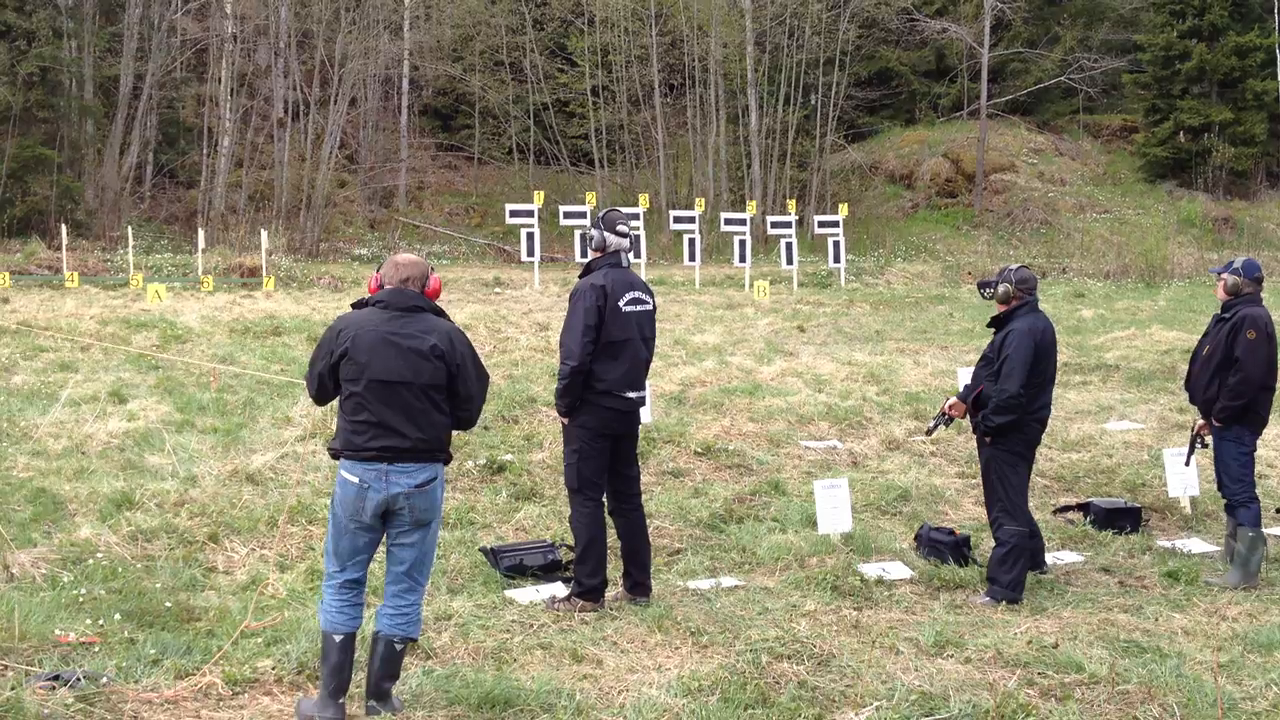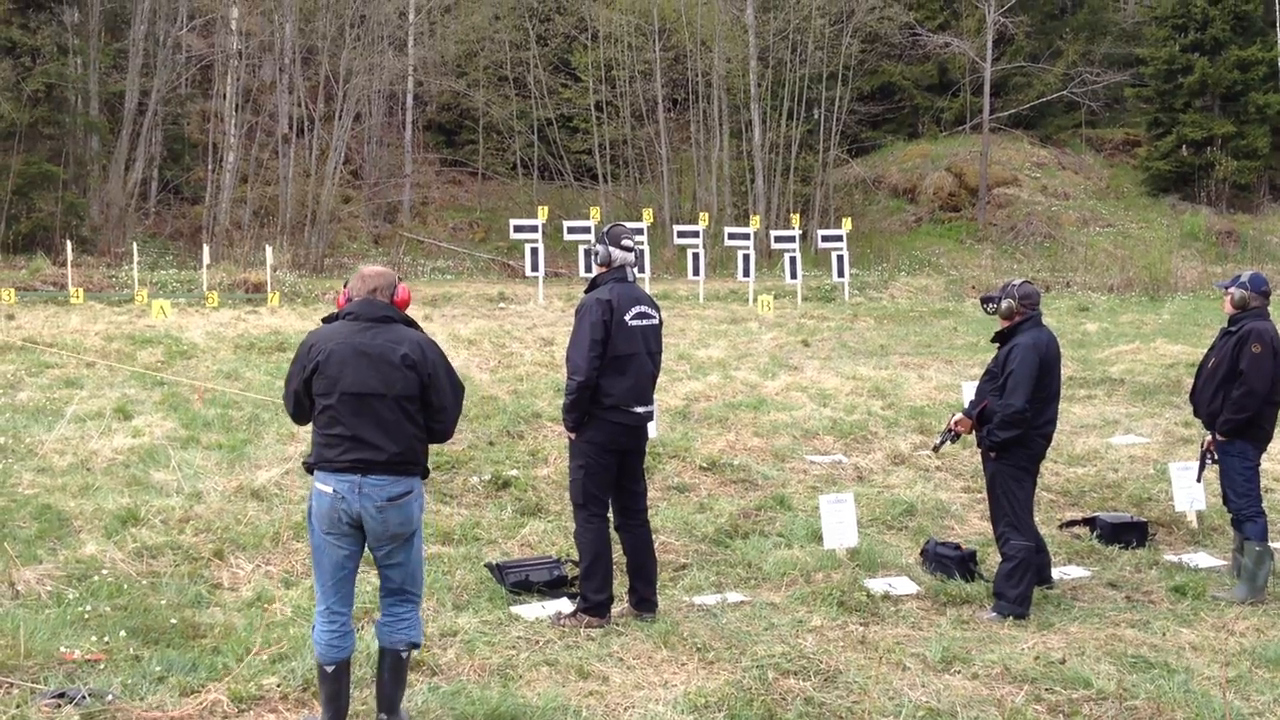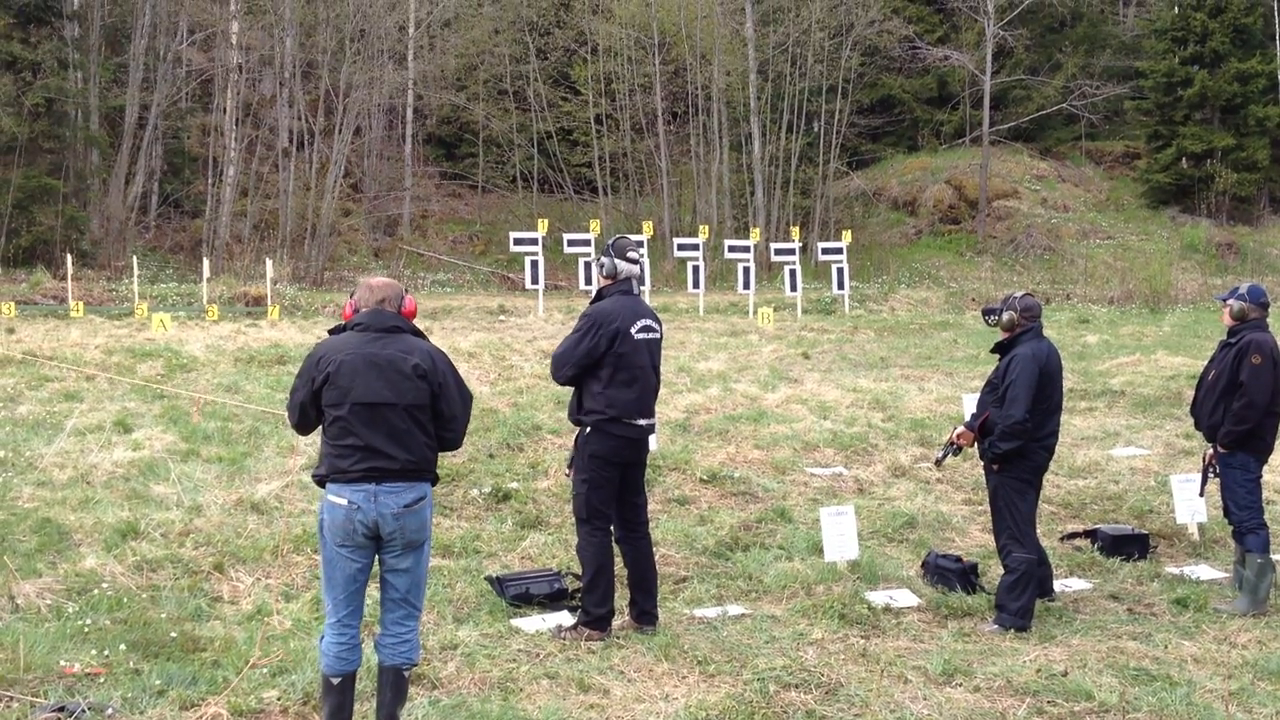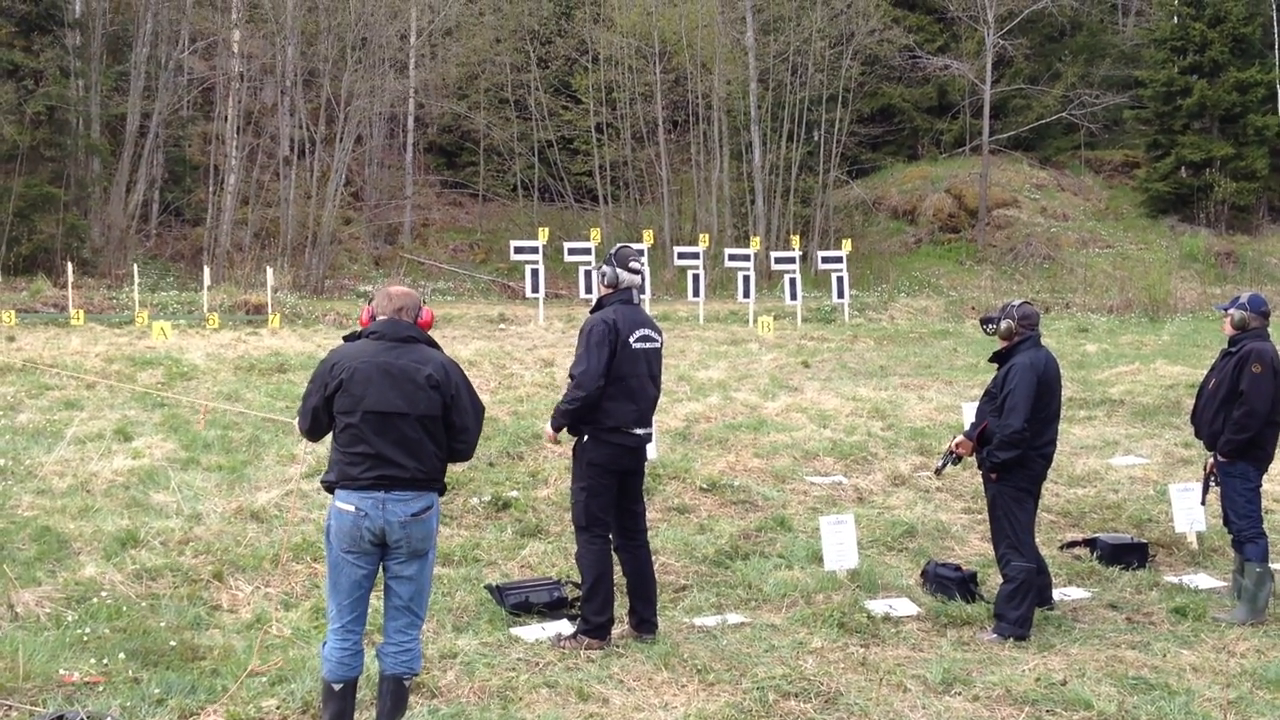
dt=0.7s
person 1, frame 1
left shoulder: (347, 328)
right shoulder: (446, 335)
left elbow: (318, 390)
right elbow: (468, 412)
left hip: (359, 473)
right hip: (421, 477)
left knee: (342, 583)
right knee: (404, 590)
person 1, frame 2
left shoulder: (319, 341)
right shoulder: (418, 346)
left elbow: (297, 410)
right elbow: (444, 425)
left hip: (333, 487)
right hip: (397, 489)
left knee: (332, 609)
right knee: (402, 600)
person 1, frame 3
left shoulder: (327, 353)
right shoulder: (427, 356)
left elbow: (300, 420)
right elbow: (453, 433)
left hip: (345, 498)
right hip: (409, 498)
left knee: (341, 622)
right knee: (401, 621)
person 1, frame 4
left shoulder: (341, 360)
right shoulder: (441, 367)
left elbow: (309, 427)
right elbow: (464, 445)
left hip: (353, 504)
right hip: (416, 507)
left knee: (344, 627)
right knee: (403, 630)
person 2, frame 1
left shoulder: (593, 286)
right shoulder: (641, 289)
left elbow: (575, 354)
left wrist: (564, 403)
left hip: (592, 408)
right hip: (628, 406)
left knee: (586, 498)
right knee: (627, 496)
left ankle: (588, 592)
right ankle: (637, 585)
person 2, frame 2
left shoulder: (599, 301)
right shoulder: (648, 303)
left elbow: (582, 369)
left wrist: (572, 419)
left hip: (600, 424)
right hip: (636, 421)
left knee: (591, 513)
right knee: (633, 512)
left ankle: (593, 608)
right ankle: (643, 601)
person 2, frame 3
left shoulder: (603, 313)
right shoulder: (650, 317)
left elbow: (562, 367)
left wrist: (587, 369)
left hip: (602, 434)
right hip: (639, 433)
left knee: (594, 527)
right knee: (634, 524)
left ankle: (595, 621)
right ankle: (644, 614)
person 2, frame 4
left shoulder: (603, 322)
right shoulder: (650, 327)
left elbow: (584, 387)
left wrist: (557, 422)
left hip: (601, 443)
right hip: (636, 442)
left knee: (593, 534)
right knee: (632, 532)
left ankle: (594, 630)
right ankle: (644, 622)
person 3, frame 1
left shoulder: (1021, 331)
right shoulder: (1033, 323)
left elbow: (1010, 391)
right elbow: (993, 375)
left wrist: (987, 426)
right wrist: (965, 398)
left hip: (1007, 432)
right hip: (1019, 428)
left knee: (1006, 507)
right knee: (1012, 499)
left ankle: (1004, 588)
right ankle: (1032, 557)
person 3, frame 2
left shoulder: (1025, 345)
right shoulder: (1037, 337)
left elbow: (1015, 406)
right elbow: (998, 390)
left wrist: (992, 441)
right wrist: (972, 413)
left hip: (1012, 446)
right hip: (1024, 442)
left knee: (1011, 522)
right knee: (1018, 514)
left ankle: (1011, 603)
right ankle: (1038, 573)
person 3, frame 3
left shoulder: (1024, 356)
right shoulder: (1039, 349)
left elbow: (1015, 416)
right elbow: (1000, 403)
left wrist: (995, 453)
right wrist: (974, 426)
left hip: (1014, 459)
right hip: (1028, 454)
left knee: (1013, 535)
right knee: (1020, 526)
left ankle: (1012, 616)
right ankle: (1040, 586)
person 3, frame 4
left shoulder: (1023, 365)
right shoulder: (1039, 358)
left elbow: (1014, 426)
right elbow: (999, 411)
left wrist: (993, 462)
right wrist: (972, 435)
left hip: (1013, 467)
right hip: (1028, 462)
left knee: (1012, 543)
right knee: (1020, 535)
left ankle: (1011, 624)
right ankle: (1039, 594)
person 4, frame 1
left shoulder: (1251, 319)
right shoulder: (1231, 316)
left elbow: (1247, 374)
left wrist: (1220, 414)
right wrist: (1208, 413)
left hip: (1236, 422)
right hip: (1226, 421)
left knee: (1240, 492)
right knee: (1231, 490)
left ankle: (1244, 571)
right ankle: (1233, 557)
person 4, frame 2
right shoulder: (1239, 329)
left elbow: (1252, 388)
left wrist: (1225, 428)
right wrist: (1216, 429)
left hip: (1242, 436)
right hip: (1232, 434)
left knee: (1247, 506)
right knee: (1238, 504)
left ankle: (1252, 586)
right ankle: (1241, 572)
person 4, frame 3
right shoulder: (1237, 341)
left elbow: (1252, 400)
left wrist: (1225, 440)
right wrist: (1217, 441)
left hip: (1242, 448)
right hip: (1232, 447)
left knee: (1248, 518)
right knee: (1238, 516)
right ankle: (1242, 582)
person 4, frame 4
right shoulder: (1238, 351)
left elbow: (1252, 409)
left wrist: (1225, 449)
right wrist: (1217, 450)
left hip: (1242, 457)
right hip: (1232, 456)
left knee: (1247, 527)
right knee: (1238, 524)
left ankle: (1252, 606)
right ankle: (1241, 591)
